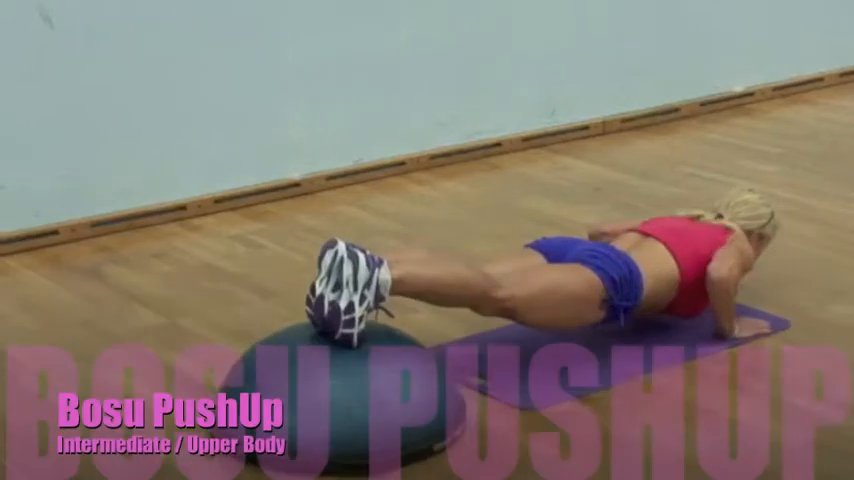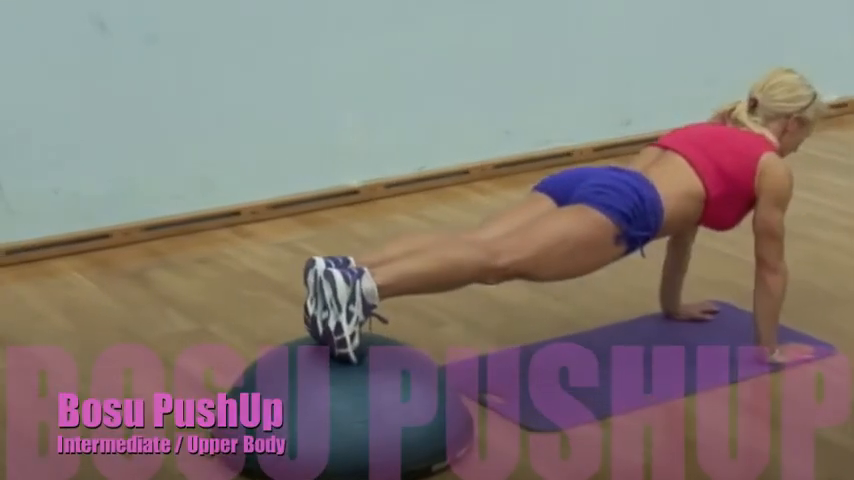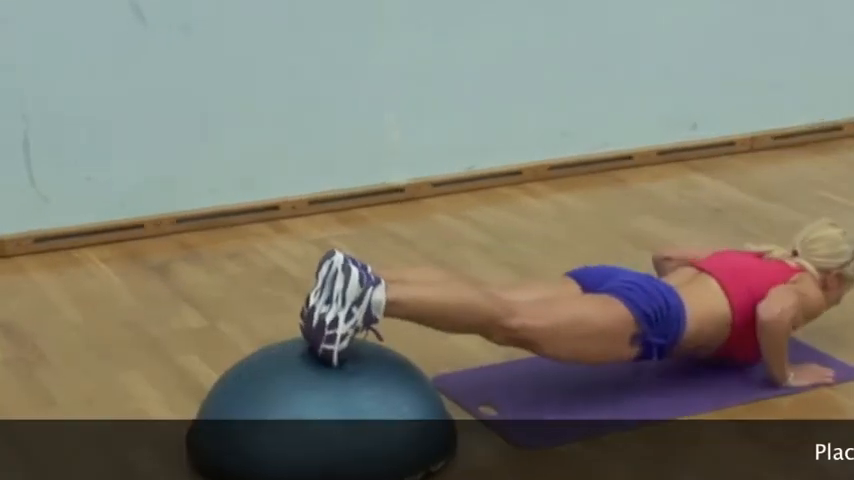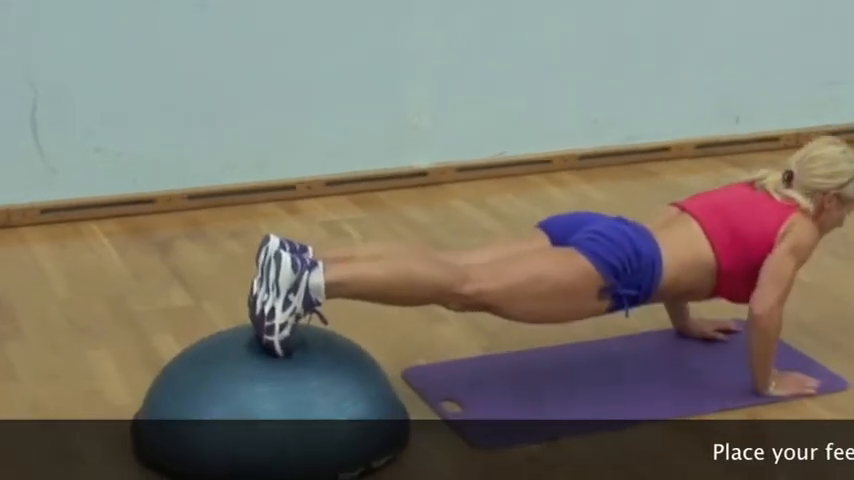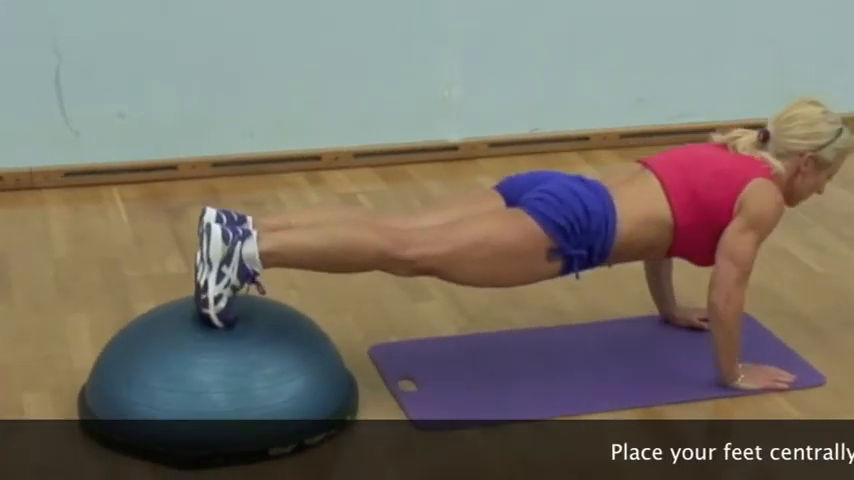
dt=1s
person 1, frame 1
left shoulder: (678, 221)
right shoulder: (739, 246)
left elbow: (598, 230)
right elbow: (719, 278)
right wrist: (728, 328)
left hip: (566, 250)
right hip: (612, 277)
left knee: (476, 279)
right knee: (499, 297)
left ankle: (358, 263)
right ankle: (378, 278)
person 1, frame 2
left shoulder: (709, 132)
right shoulder: (772, 169)
left elbow: (682, 216)
right elbow: (770, 267)
left wrist: (672, 306)
right wrist: (770, 349)
left hip: (583, 181)
right hip: (622, 206)
left knee: (470, 243)
right knee: (500, 261)
left ankle: (346, 271)
right ankle: (366, 287)
person 1, frame 3
left shoulder: (752, 259)
right shoulder: (807, 292)
left elbow: (666, 255)
right elbow: (770, 314)
right wrist: (784, 374)
left hip: (614, 282)
right hip: (647, 314)
left knee: (495, 307)
right knee: (516, 324)
left ankle: (357, 278)
right ankle: (373, 297)
person 1, frame 4
left shoulder: (745, 193)
right shoulder: (800, 230)
right elbow: (763, 311)
left wrist: (684, 322)
right wrist: (766, 382)
left hip: (592, 231)
right hip: (617, 264)
left knee: (449, 267)
right knee: (470, 289)
left ankle: (299, 259)
right ankle: (314, 282)
person 1, frame 5
left shoulder: (724, 156)
right shoulder: (765, 197)
right elbow: (725, 292)
left wrist: (670, 310)
right wrist: (733, 371)
left hip: (551, 191)
right hip: (571, 224)
left knee: (397, 230)
right knee: (410, 252)
left ankle: (239, 229)
right ankle: (247, 251)
